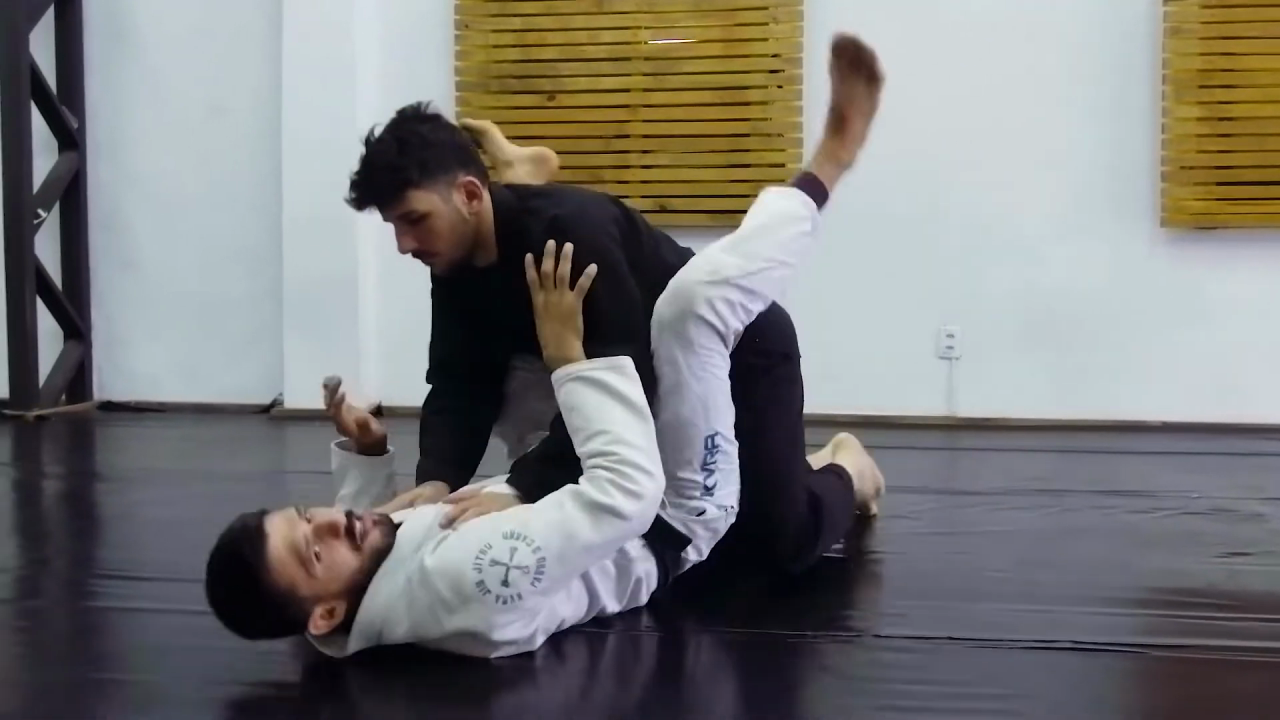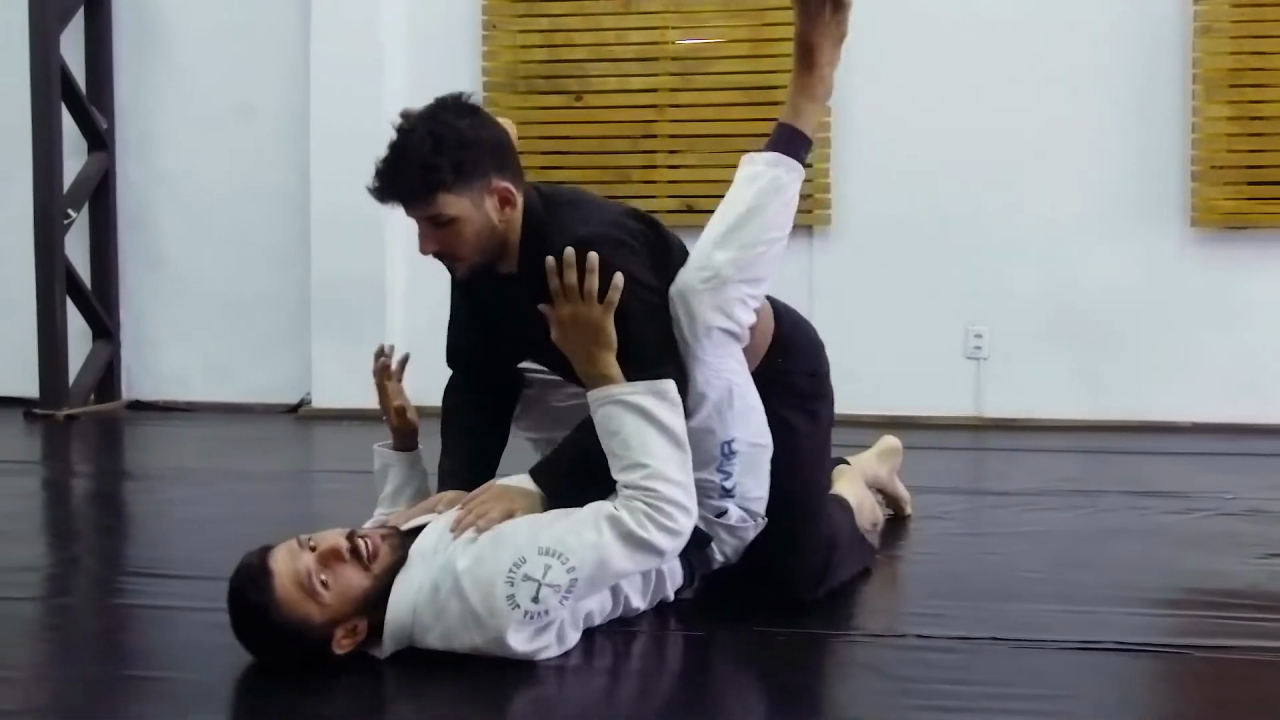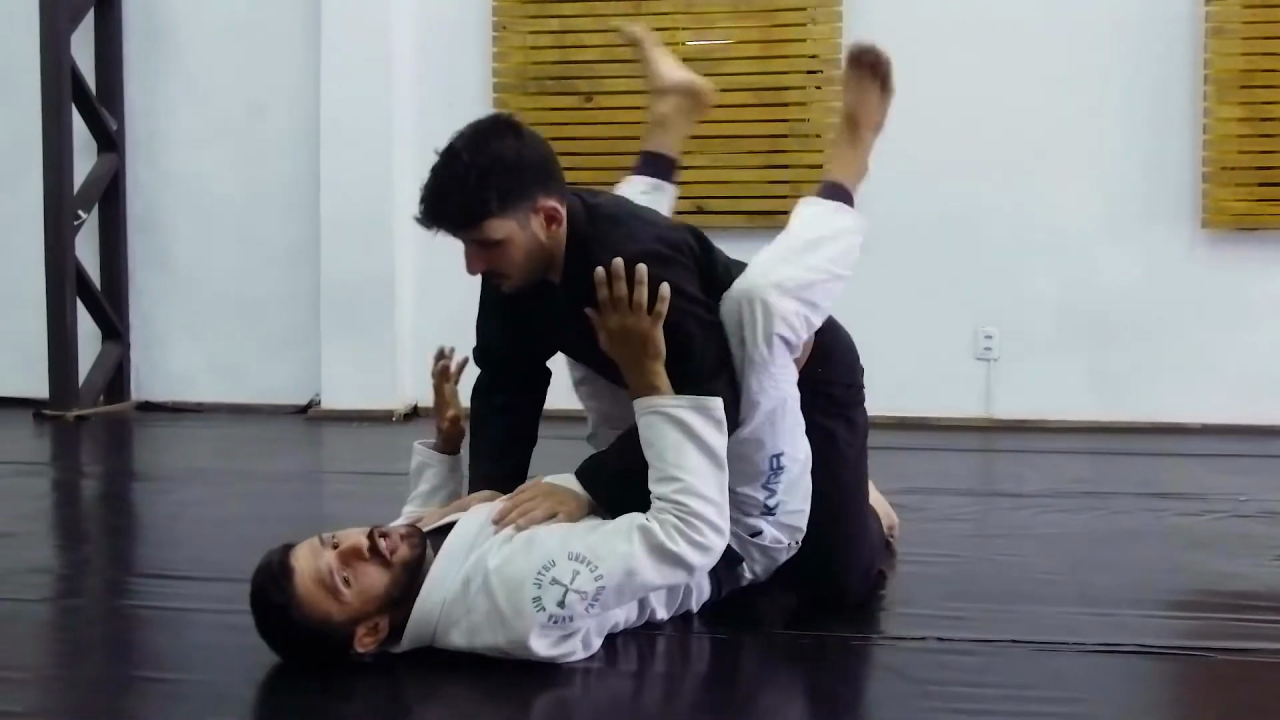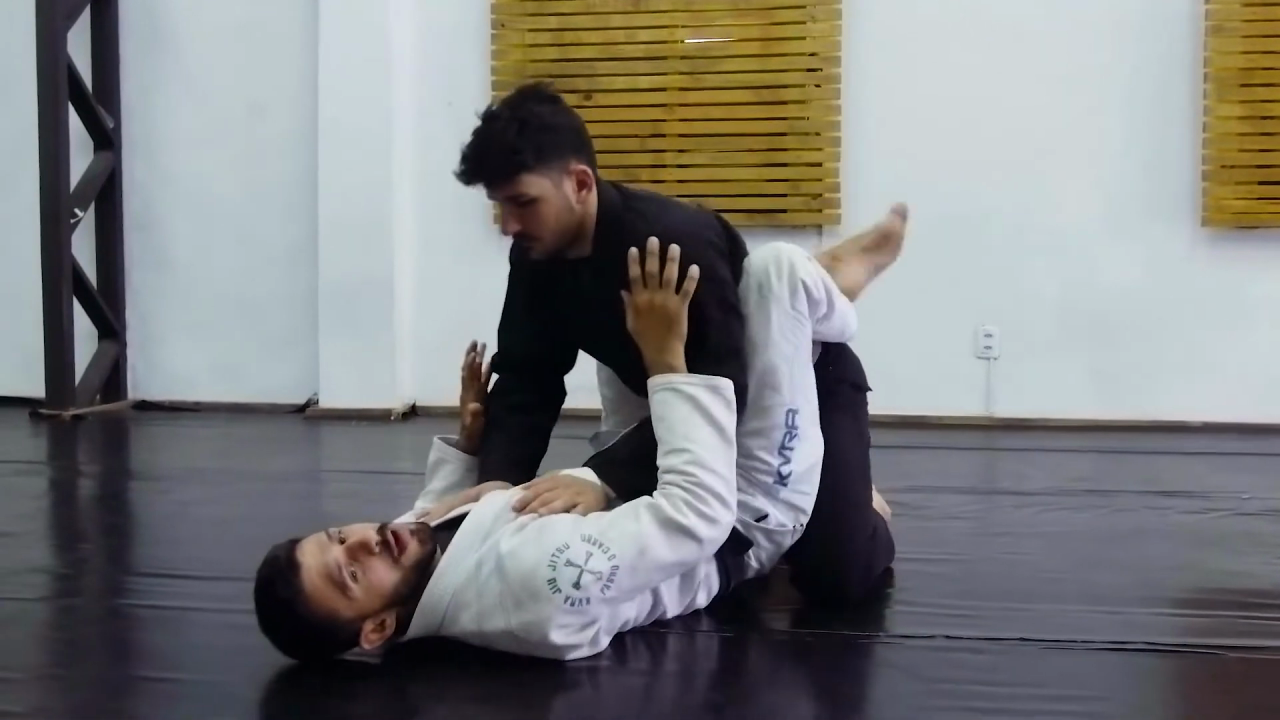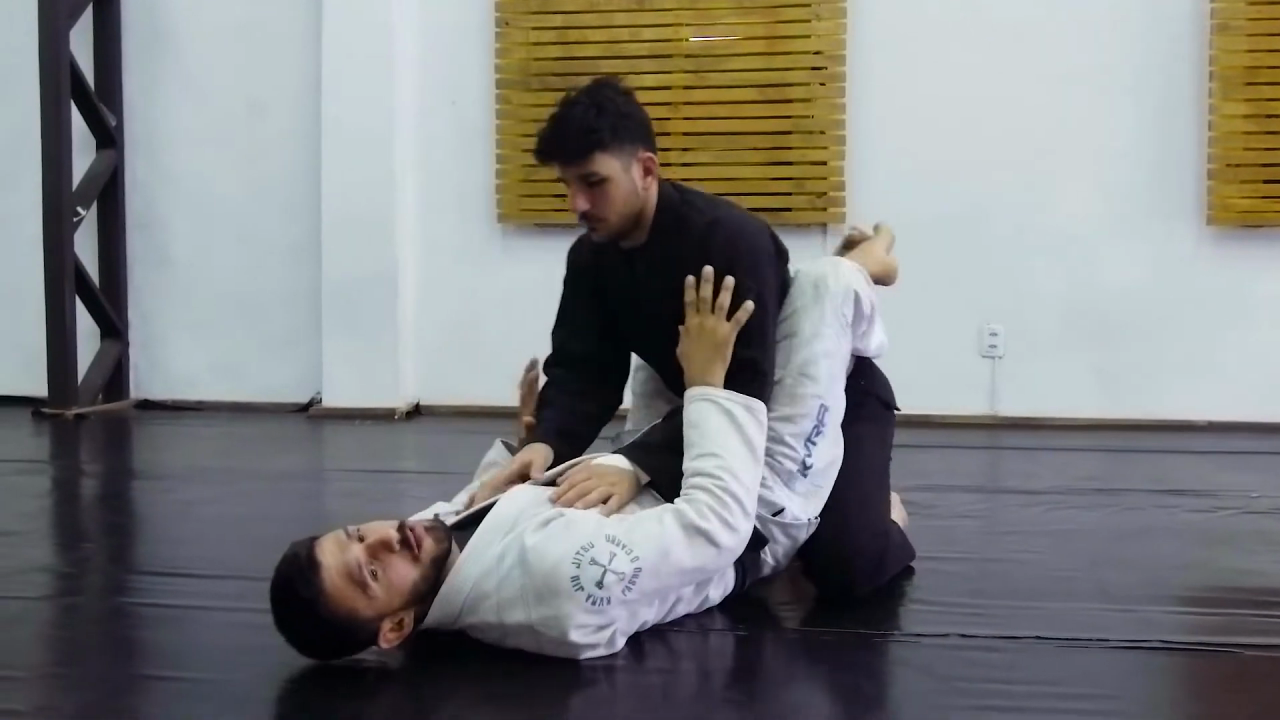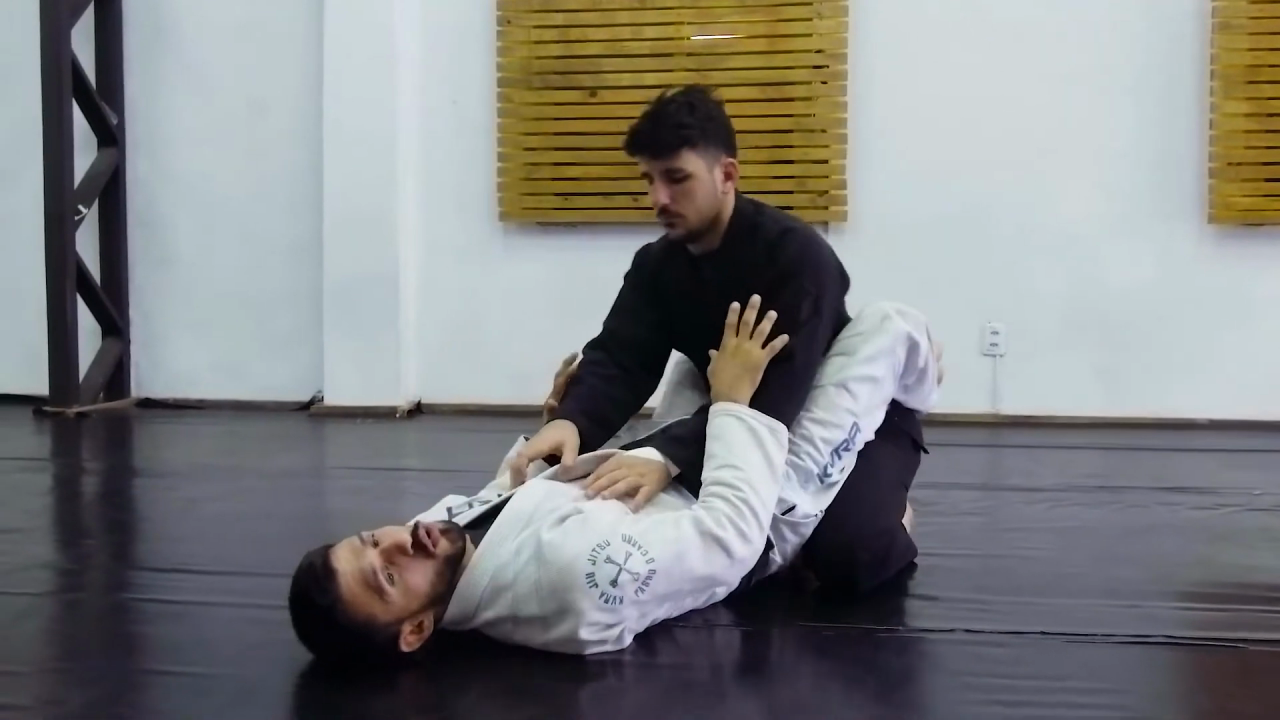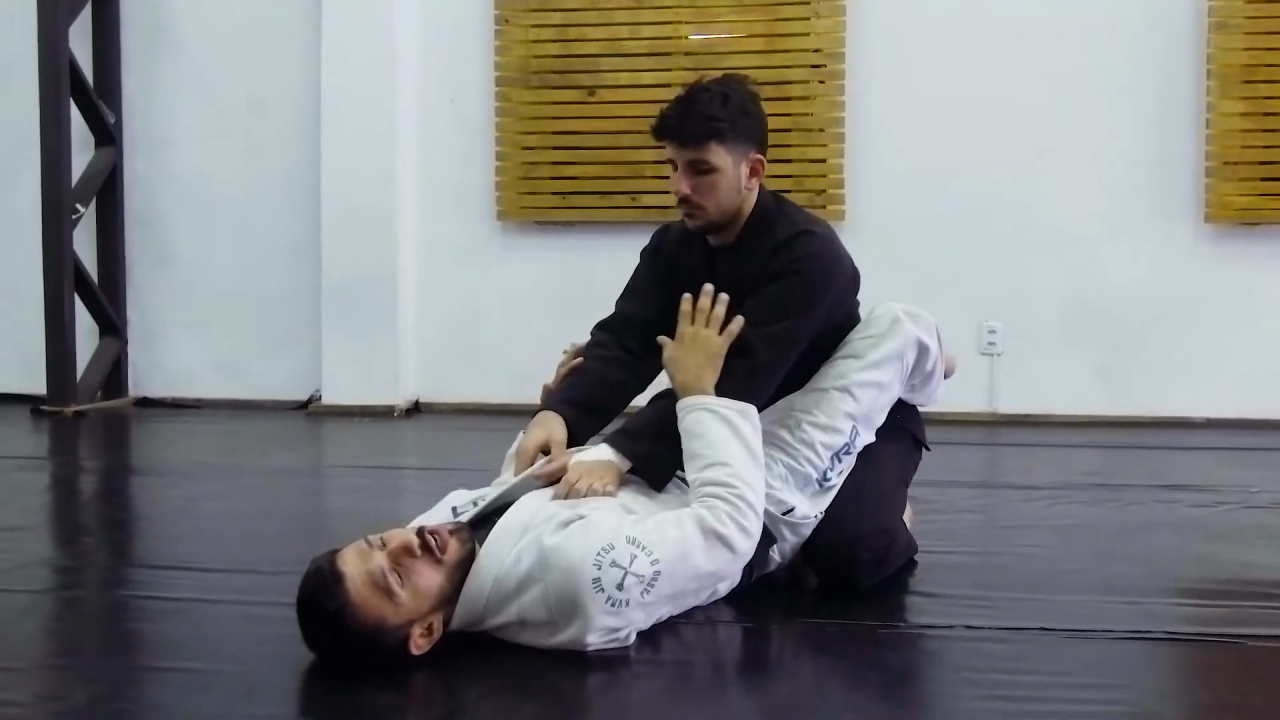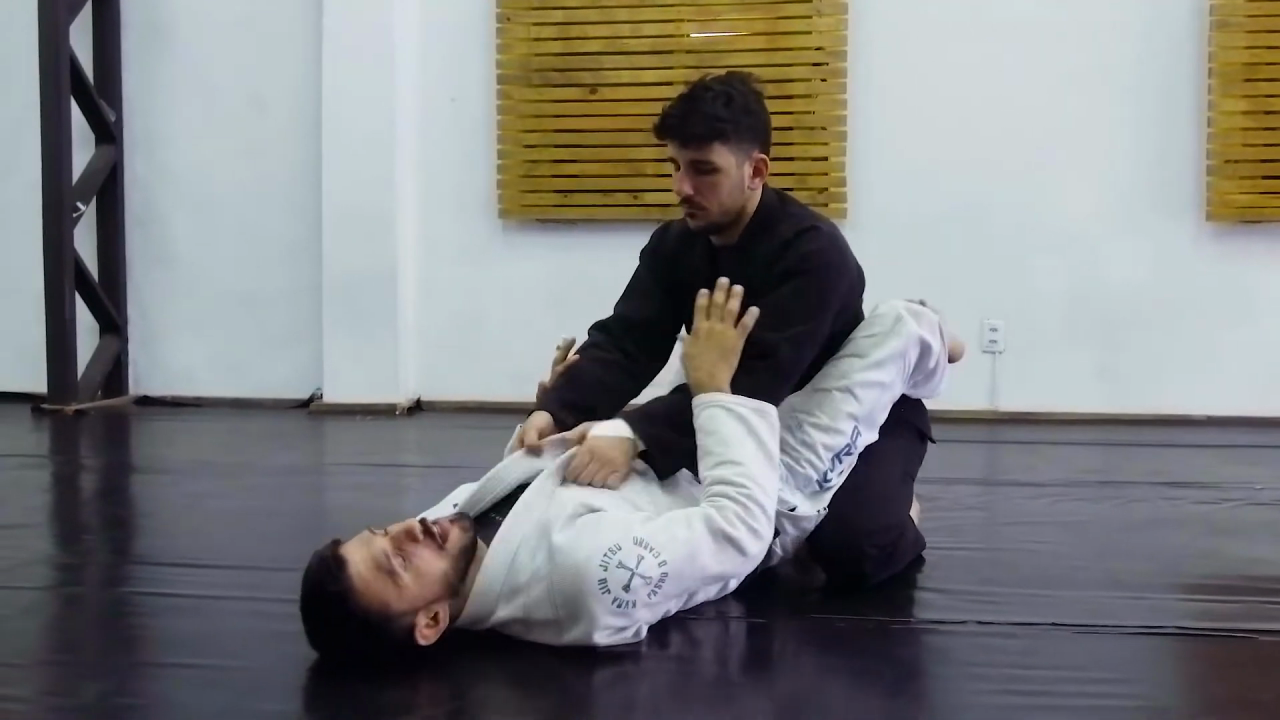
dt=0.3s
person 1, frame 1
left shoulder: (351, 572)
right shoulder: (460, 584)
right elbow: (629, 490)
left wrist: (362, 452)
right wrist: (566, 351)
right hip: (671, 526)
right knee: (698, 299)
right ankle: (825, 162)
person 1, frame 2
left shoulder: (377, 576)
right shoulder: (491, 598)
right elbow: (660, 518)
left wrist: (399, 441)
right wrist: (603, 370)
left hip: (601, 511)
right hip: (701, 529)
right knee: (706, 294)
person 1, frame 3
left shoulder: (414, 575)
right shoulder: (516, 596)
right elbow: (690, 542)
left wrist: (443, 441)
right wrist: (651, 385)
left hip: (623, 503)
right hip: (733, 538)
right knee: (758, 302)
right ankle: (841, 176)
person 1, frame 4
left shoulder: (407, 552)
right shoulder: (528, 582)
right elbow: (698, 514)
left wrist: (467, 434)
right wrist: (665, 358)
left hip: (633, 489)
right hip: (745, 523)
right knee: (773, 269)
right ankle: (835, 285)
person 1, frame 5
left shoulder: (431, 541)
right shoulder: (552, 580)
right elbow: (717, 525)
right wrist: (708, 379)
left hip: (661, 484)
right hip: (755, 517)
right knee: (826, 284)
right ankle: (857, 285)
person 1, frame 6
left shoulder: (442, 529)
right shoulder: (567, 574)
right elbow: (732, 535)
right wrist: (733, 399)
left hip: (684, 481)
right hip: (766, 517)
right knee: (882, 324)
right ankle: (910, 376)
person 1, frame 7
left shoulder: (437, 532)
right shoulder: (571, 575)
right elbow: (730, 526)
right wrist: (697, 390)
left hip: (672, 473)
right hip: (762, 510)
right knee: (896, 328)
right ankle: (916, 369)
person 1, frame 8
left shoulder: (444, 531)
right shoulder: (578, 573)
right elbow: (740, 528)
right wrist: (713, 386)
left hip: (676, 470)
right hip: (768, 505)
right knee: (898, 326)
right ankle: (926, 355)
person 2, frame 1
left shoulder: (569, 228)
right shoulder: (456, 270)
right elbow: (464, 387)
left wrist: (522, 489)
right wrist: (437, 484)
left hip: (739, 348)
right hip: (666, 367)
left knee: (779, 539)
left ankle: (840, 472)
person 2, frame 2
left shoulder: (596, 248)
right shoulder: (478, 261)
right elbow: (480, 382)
left wrist: (539, 490)
right wrist: (457, 490)
left hip: (768, 366)
right hip: (687, 377)
left knee: (793, 574)
person 2, frame 3
left shoulder: (641, 260)
right shoulder: (516, 260)
right elbow: (508, 382)
left wrist: (587, 487)
right wrist: (488, 492)
left hip: (801, 375)
right hip: (688, 387)
left knee: (835, 582)
left ankle: (860, 506)
person 2, frame 4
left shoulder: (675, 243)
right shoulder: (536, 255)
right elbow: (528, 382)
left wrist: (604, 479)
right wrist: (499, 483)
left knee: (835, 578)
left ankle: (860, 508)
person 2, frame 5
left shoulder: (728, 238)
right shoulder: (591, 257)
left elbow: (742, 387)
right elbow: (582, 372)
left wrist: (635, 465)
right wrist: (544, 444)
left knee: (846, 565)
left ankle: (877, 512)
person 2, frame 6
left shoulder: (796, 253)
right shoulder: (658, 265)
left elbow: (776, 391)
right elbow: (621, 360)
left wrist: (666, 458)
right wrist: (570, 421)
left hip: (857, 422)
left knee: (846, 555)
left ankle: (886, 516)
person 2, frame 7
left shoulder: (808, 254)
right shoulder: (673, 247)
left elbow: (738, 376)
right elbow: (626, 345)
left wrist: (617, 453)
right wrist: (559, 412)
left knee: (845, 553)
left ankle: (888, 515)
person 2, frame 8
left shoulder: (814, 252)
right shoulder: (674, 246)
left elbow: (759, 378)
right elbow: (625, 344)
left wrist: (633, 434)
right wrist: (555, 411)
left knee: (850, 547)
left ankle: (889, 507)
